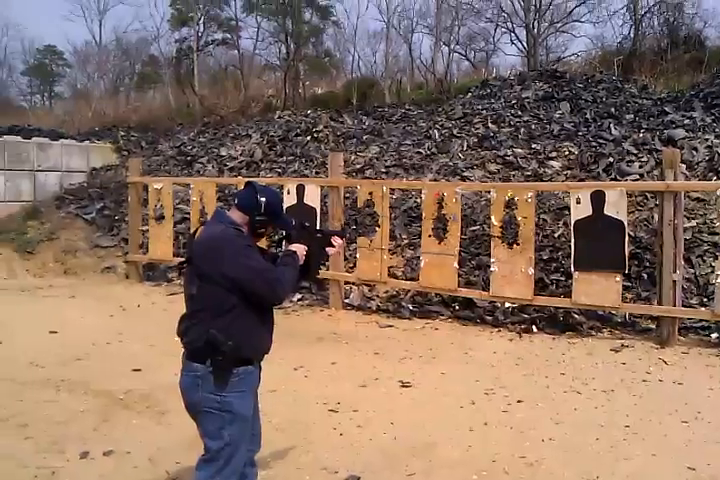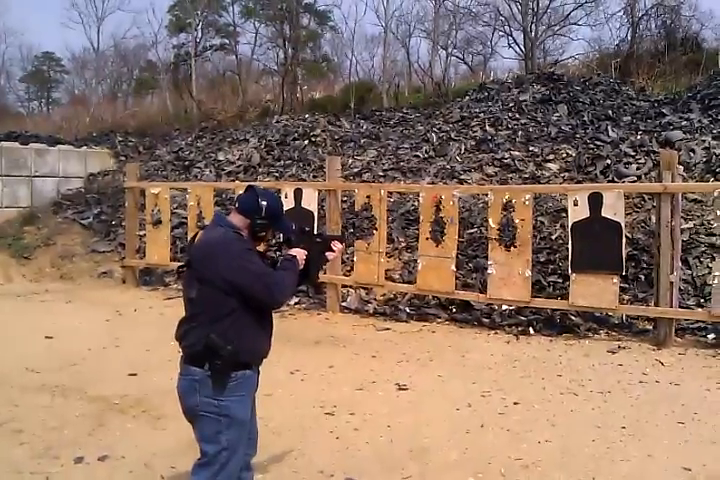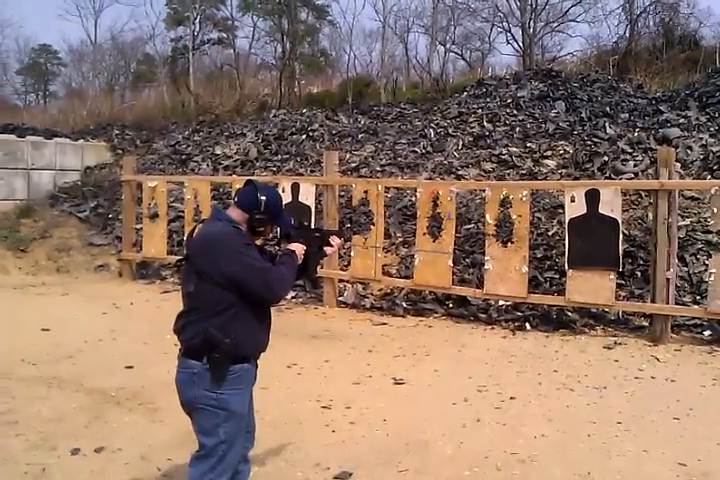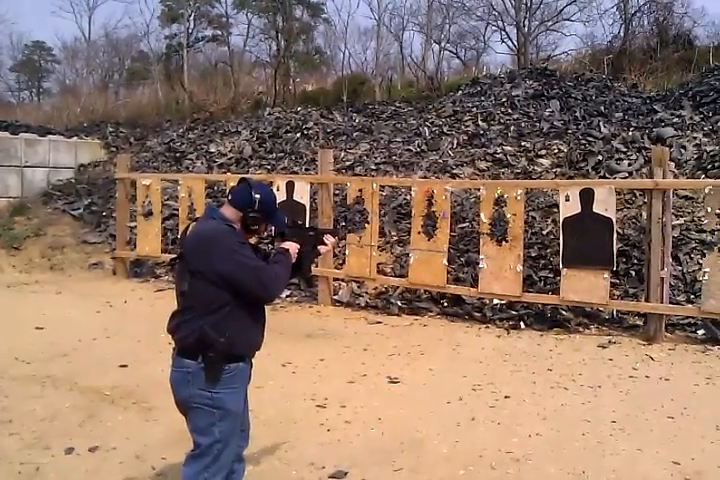
dt=0.5s
person 1, frame 1
left shoulder: (227, 238)
right shoulder: (225, 243)
left elbow: (266, 273)
right elbow: (274, 288)
right wrist: (292, 257)
left hip: (231, 369)
right hip: (220, 375)
left knee: (244, 450)
person 1, frame 2
left shoulder: (226, 241)
right shoulder: (225, 247)
left elbow: (263, 280)
right elbow: (273, 292)
right wrist: (291, 262)
left hip: (228, 373)
right hip: (217, 380)
left knee: (239, 454)
person 1, frame 3
left shoulder: (225, 235)
right shoulder: (223, 241)
left elbow: (263, 271)
right elbow: (271, 287)
right wrist: (290, 256)
left hip: (227, 367)
right hip: (215, 374)
left knee: (237, 447)
person 1, frame 4
left shoulder: (221, 234)
right shoulder: (216, 239)
left elbow: (258, 271)
right elbow: (266, 286)
right wrist: (284, 255)
left hip: (222, 366)
right hip: (209, 373)
left knee: (231, 447)
